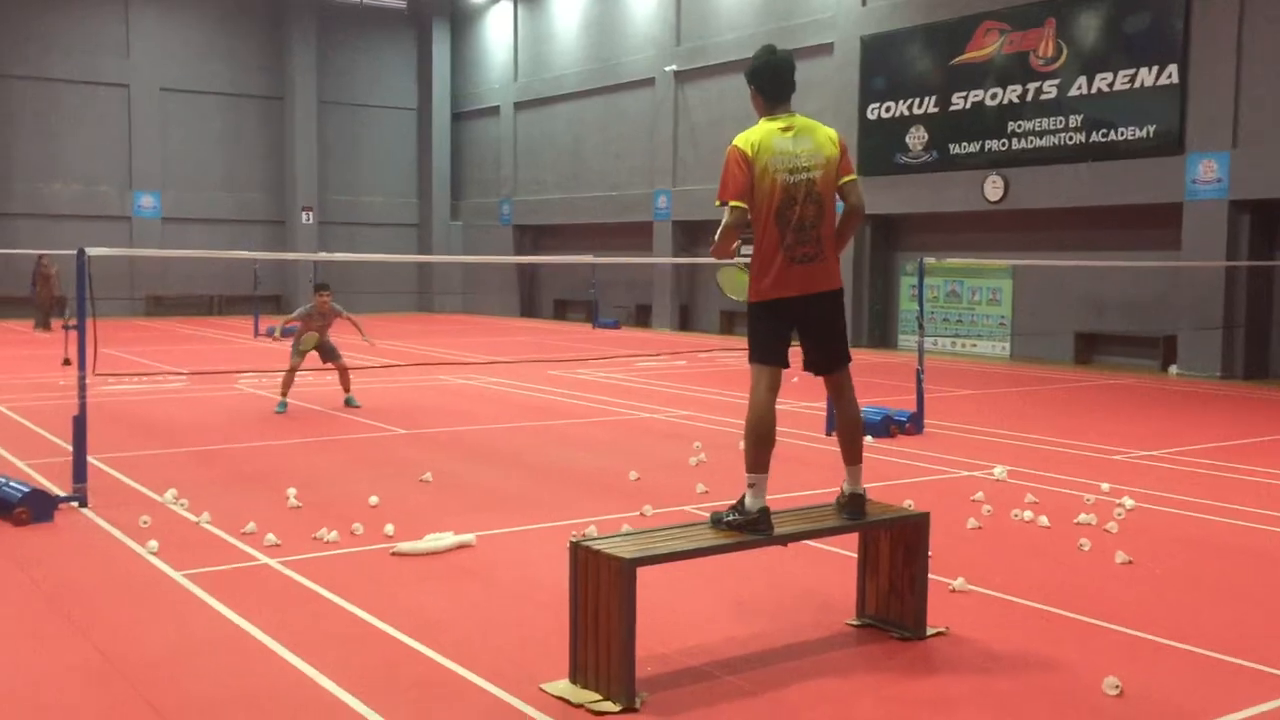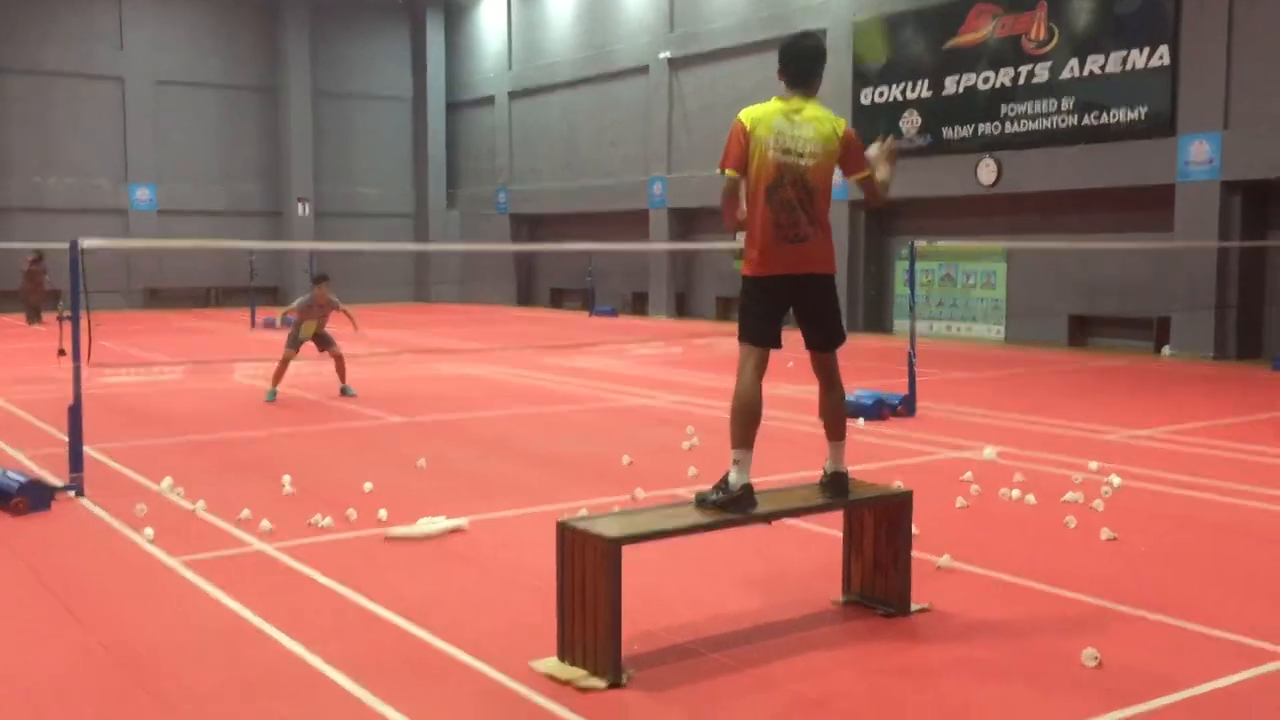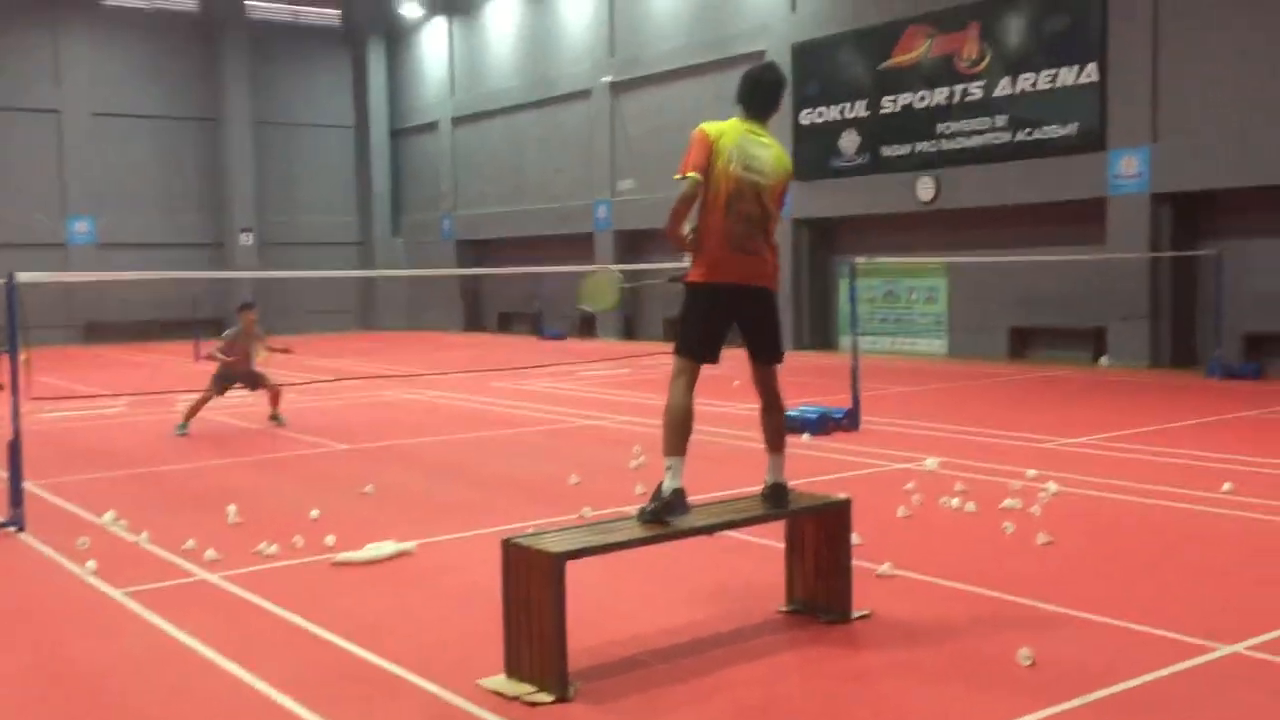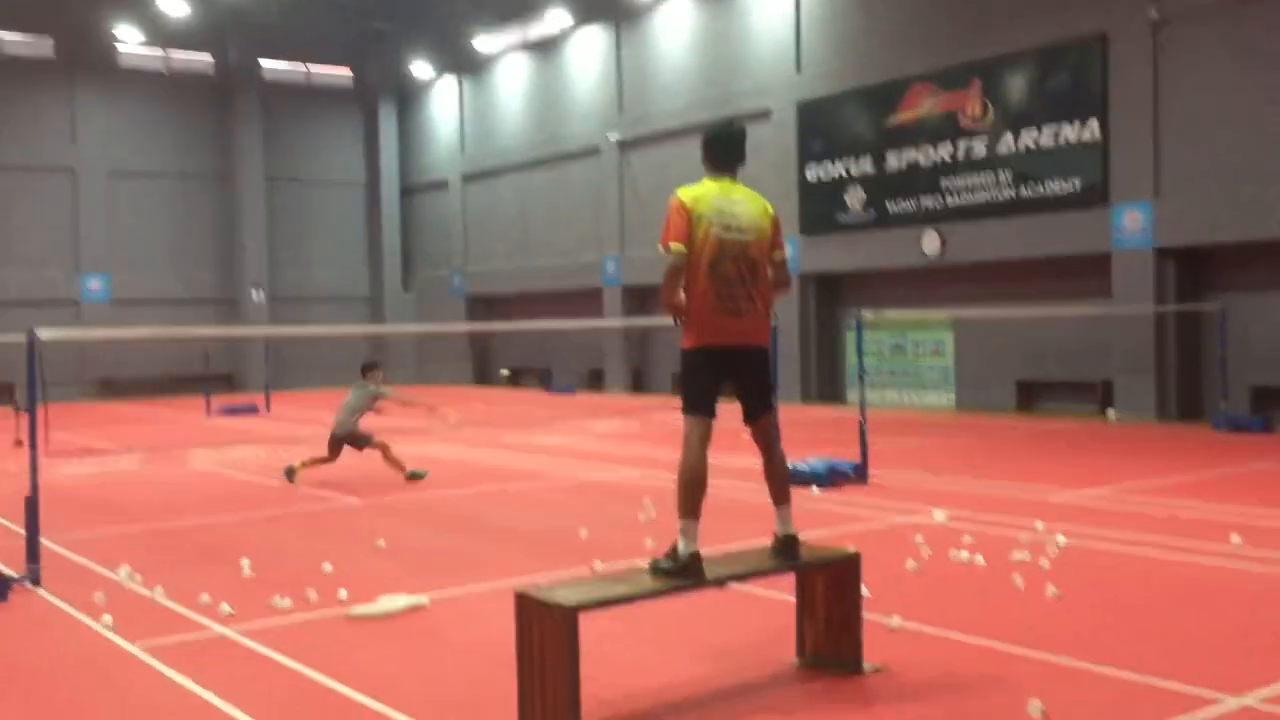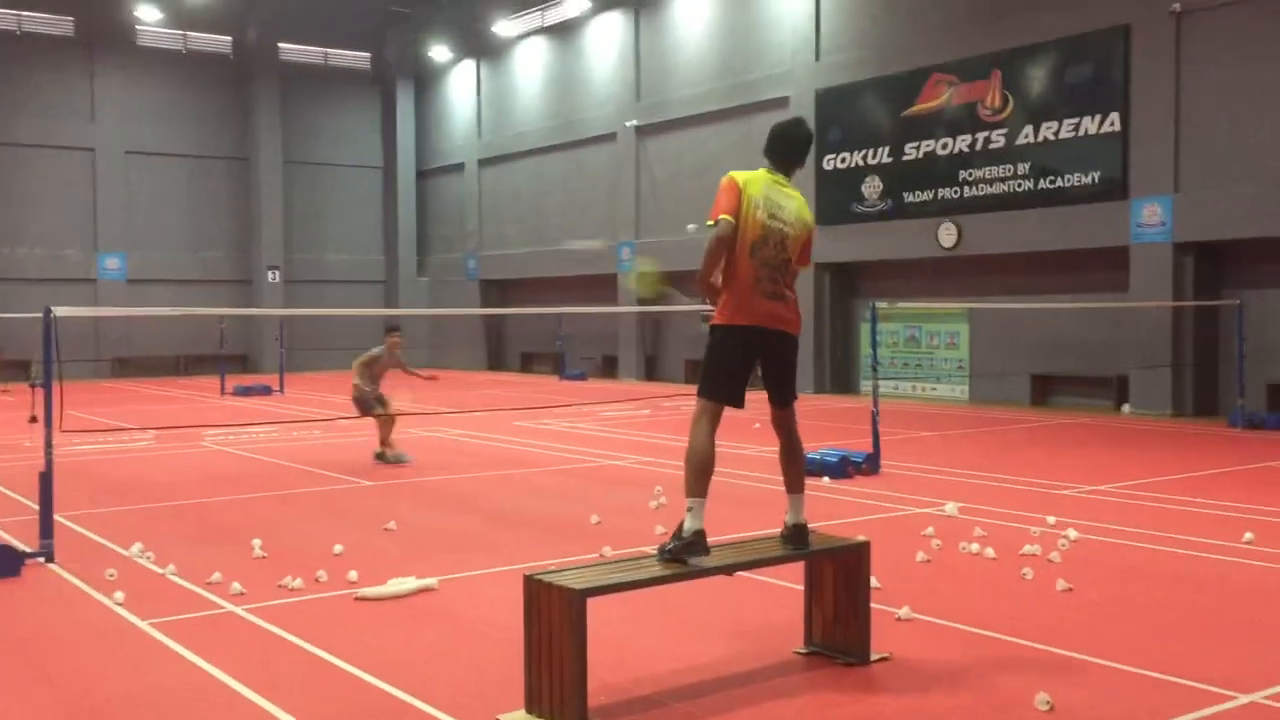
dt=0.5s
person 1, frame 1
left shoulder: (745, 145)
right shoulder: (829, 138)
left elbow: (736, 221)
right elbow: (856, 208)
left wrist: (720, 251)
left hip: (772, 287)
right hip: (824, 286)
left knee: (764, 387)
right knee: (841, 388)
left ankle: (754, 503)
right ankle: (853, 491)
person 1, frame 2
left shoulder: (750, 120)
right shoulder: (837, 128)
left elbow: (730, 193)
right elbow: (875, 195)
left wrist: (736, 219)
right wrist: (885, 163)
left hip: (764, 267)
right hip: (816, 267)
left knee: (751, 366)
right knee: (827, 368)
left ankle: (739, 480)
right ankle: (836, 471)
person 1, frame 3
left shoulder: (711, 133)
right shoulder: (781, 157)
left elbow: (689, 193)
left wrist: (675, 233)
left hip: (713, 276)
right hip: (761, 281)
left knee: (684, 376)
right knee: (767, 382)
left ankle: (672, 487)
right ankle: (776, 482)
person 1, frame 4
left shoulder: (686, 199)
right shoulder: (762, 207)
left elbow: (676, 264)
right elbow: (782, 279)
left wrist: (671, 301)
left hip: (705, 337)
right hip: (753, 338)
left knee: (696, 436)
right knee: (766, 435)
left ankle: (687, 549)
right ankle: (786, 535)
person 1, frame 5
left shoulder: (738, 182)
right shoulder: (802, 208)
left elbow: (723, 235)
left wrist: (707, 279)
left hip: (738, 319)
right hip: (783, 325)
left knee: (706, 417)
right knee: (785, 422)
left ankle: (692, 529)
right ankle: (796, 524)
